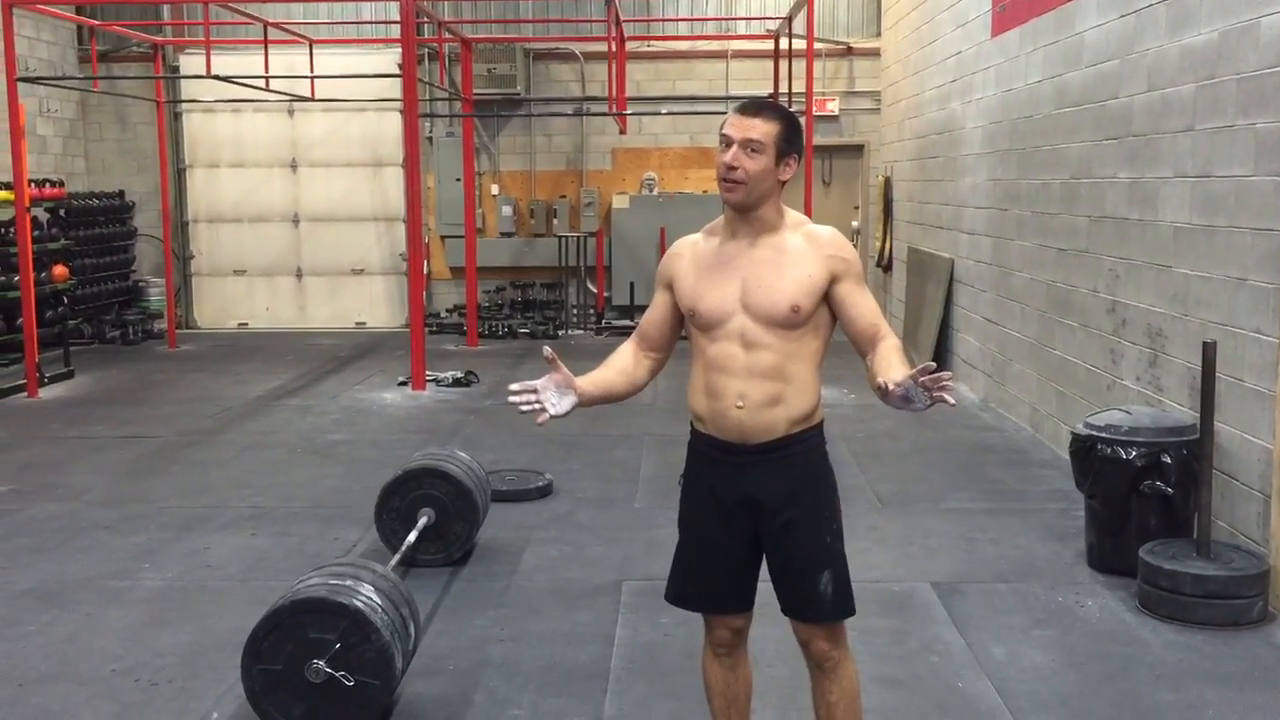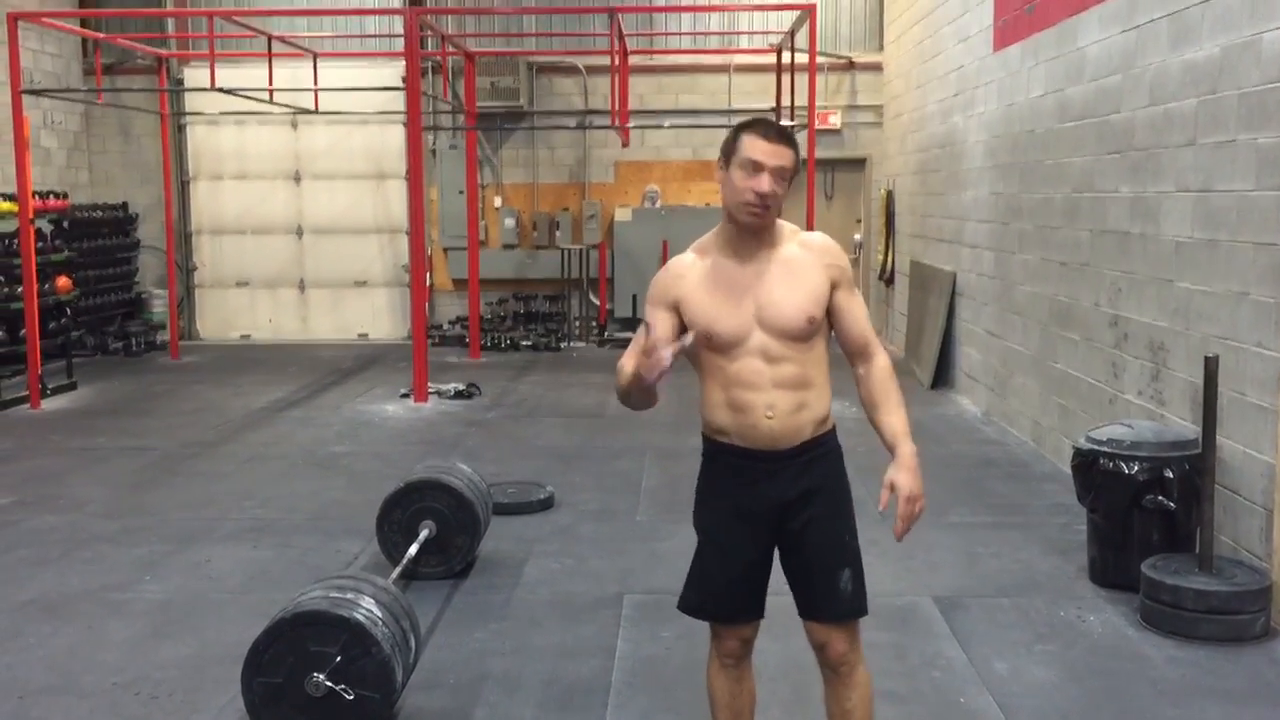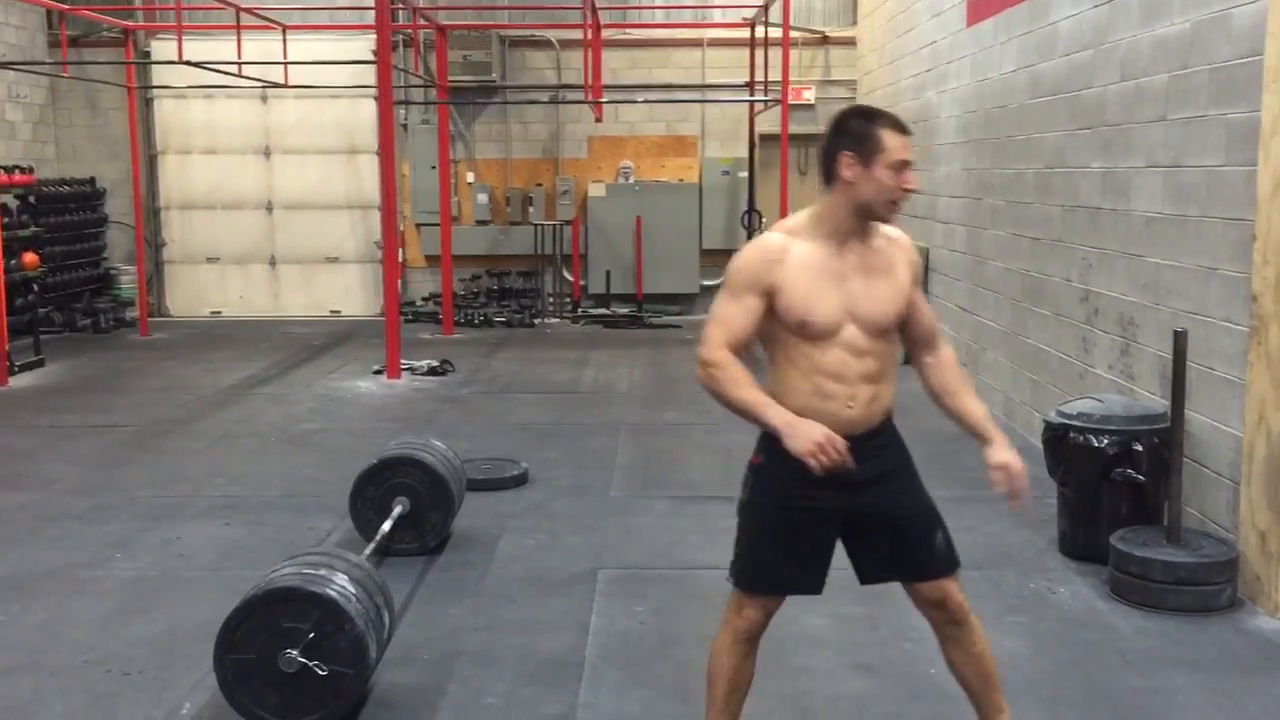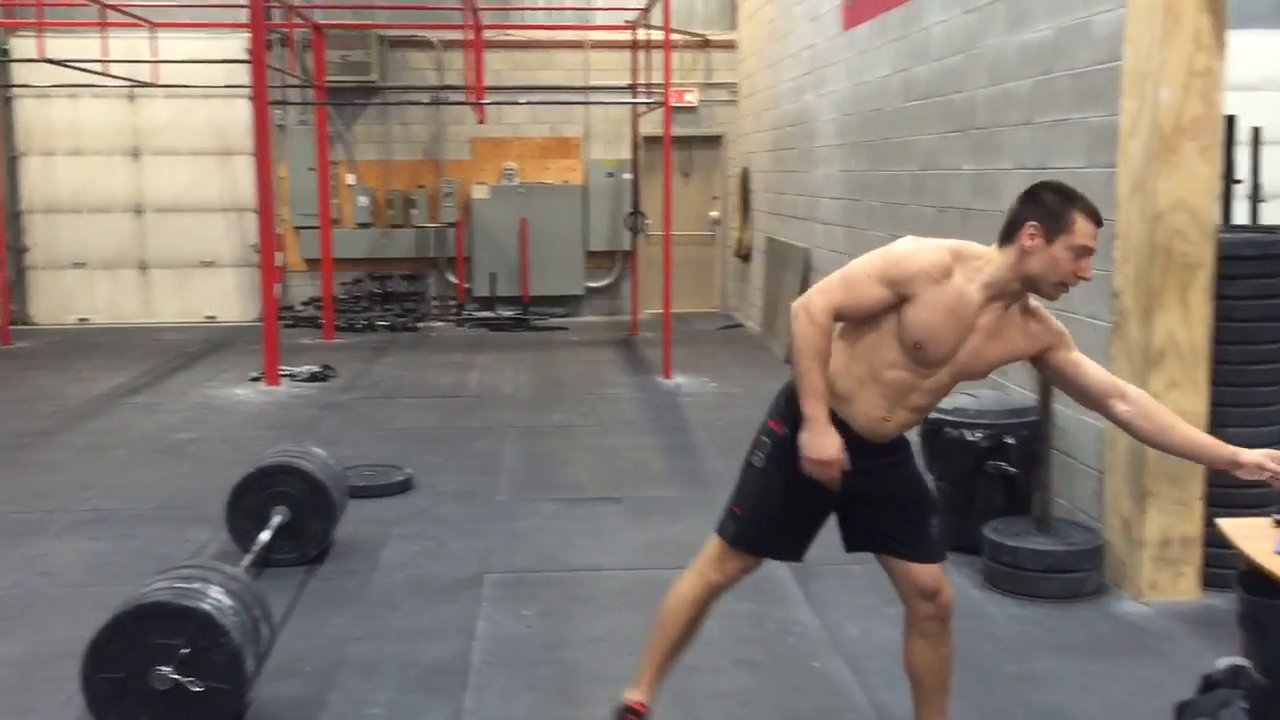
dt=0.5s
person 1, frame 1
left shoulder: (826, 250)
right shoulder: (684, 256)
left elbow: (877, 340)
right elbow: (645, 350)
left wrist: (896, 381)
right wrist: (580, 389)
left hip: (795, 464)
right hip: (711, 465)
left knee: (822, 638)
right knee: (723, 631)
person 1, frame 2
left shoulder: (822, 257)
right shoulder: (680, 276)
left elbow: (868, 357)
right elbow: (631, 378)
left wrist: (902, 453)
right wrist: (642, 374)
left hip: (814, 469)
right hip: (728, 475)
left knee: (837, 645)
right knee: (730, 643)
person 1, frame 3
left shoulder: (899, 255)
right shoulder: (770, 256)
left elbow: (931, 352)
right elbow: (712, 359)
left wrist: (992, 439)
right wrist: (787, 424)
left hip: (880, 454)
right hip: (793, 455)
left knee: (947, 604)
right knee: (749, 614)
person 1, frame 4
left shoulder: (1034, 328)
right shoulder: (925, 262)
left elbow: (1121, 400)
right elbow: (811, 311)
right wrist: (815, 423)
left hip: (885, 453)
right hip: (810, 431)
left knee: (933, 599)
right knee: (721, 565)
